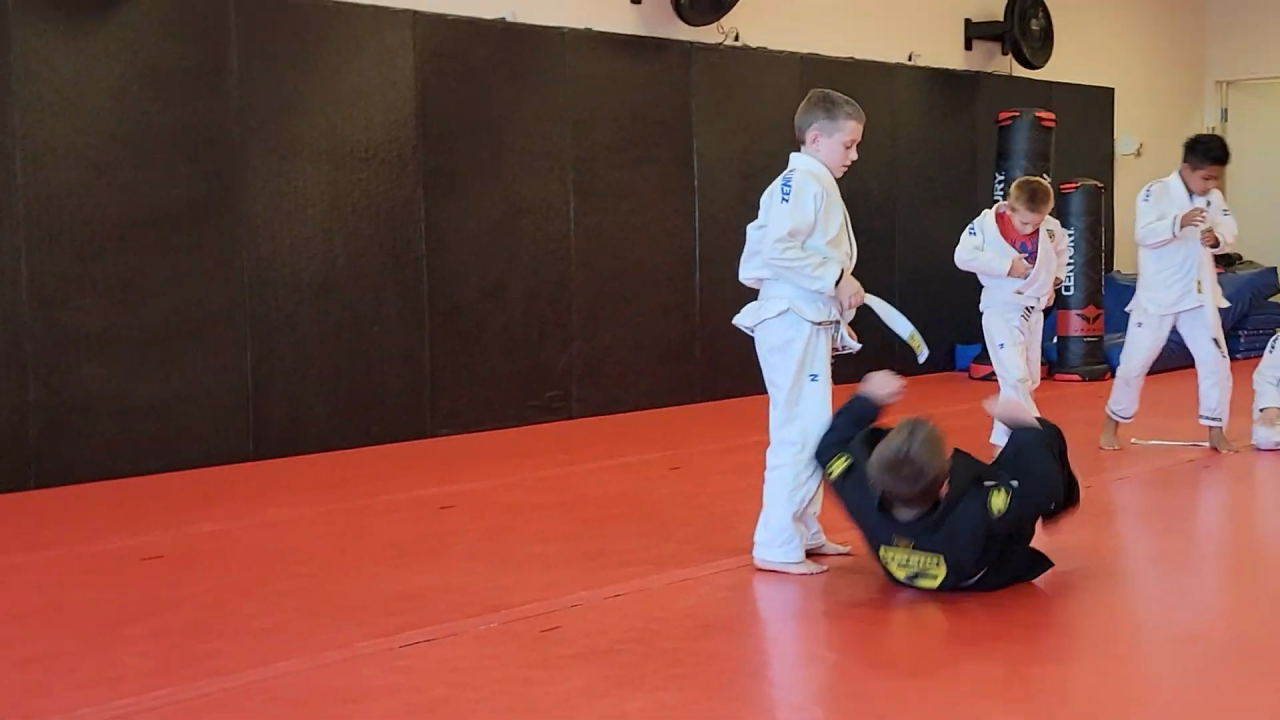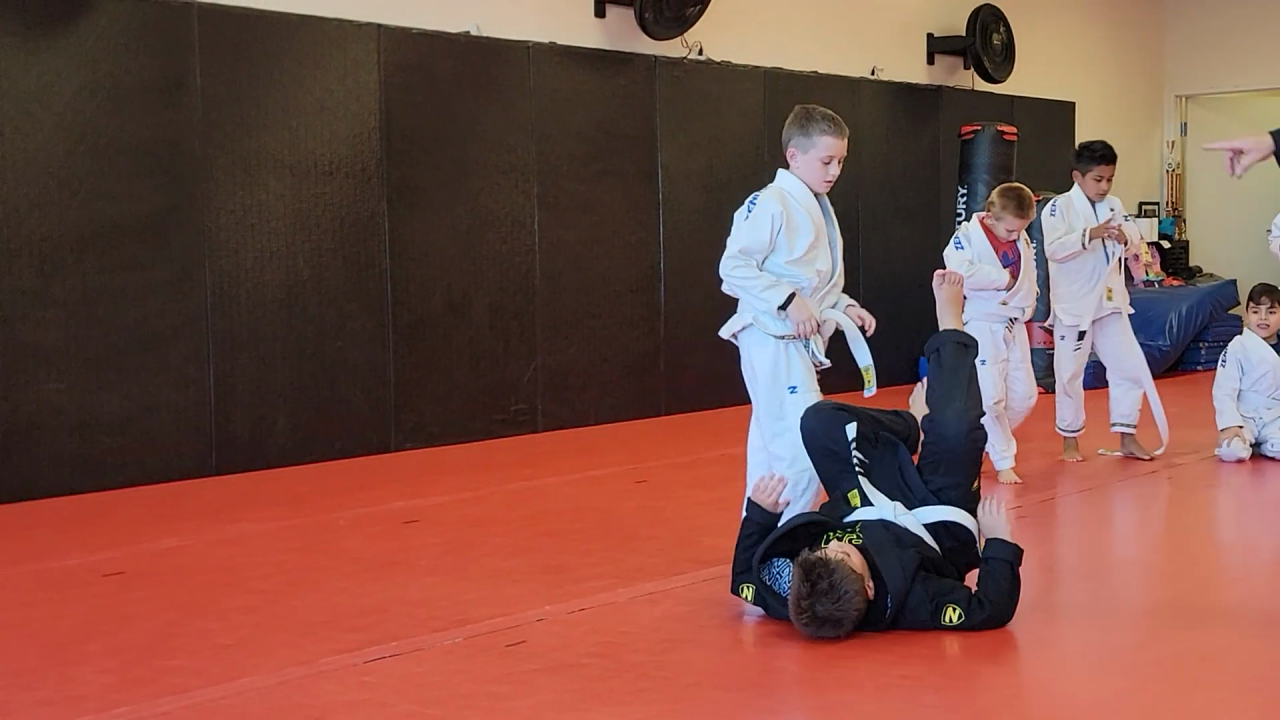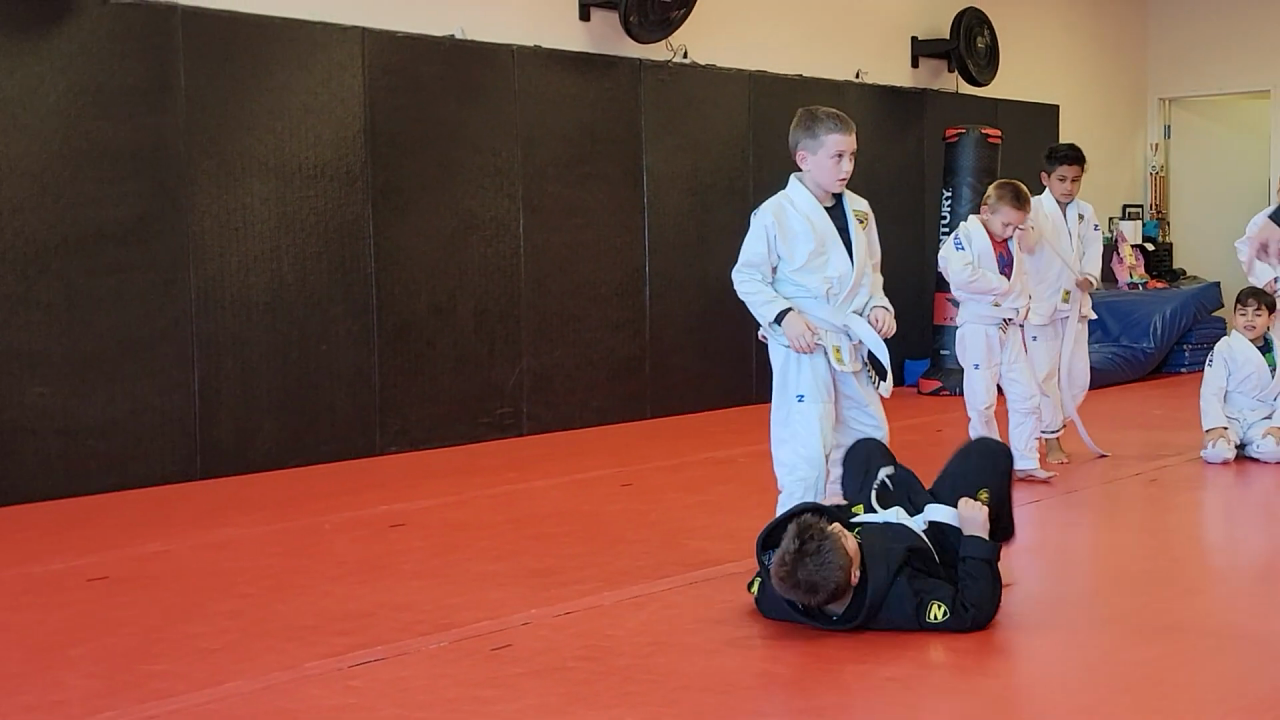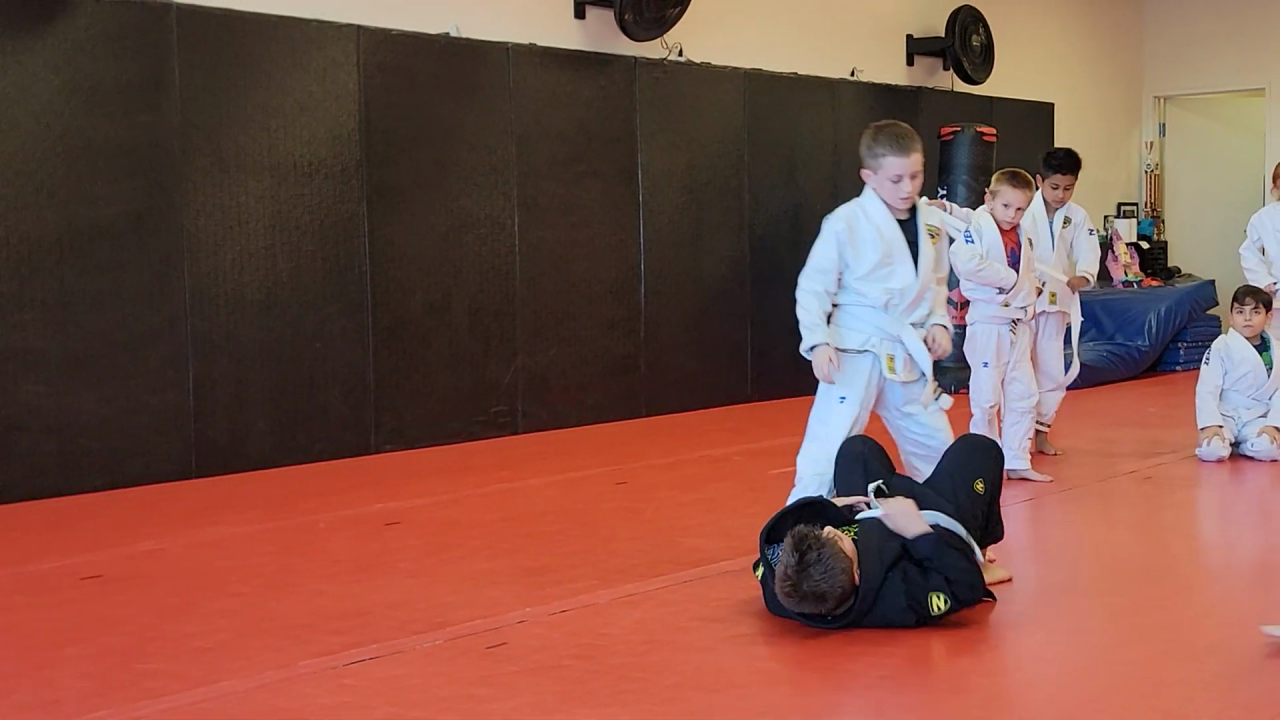
dt=0.4s
person 1, frame 1
left shoulder: (816, 185)
right shoulder: (802, 182)
right elbow: (777, 249)
left wrist: (837, 314)
right wrist: (838, 278)
left hip: (809, 325)
right hip: (793, 326)
left knee: (810, 434)
right knee: (802, 435)
left ankle: (803, 532)
right ankle: (777, 545)
person 1, frame 2
left shoulder: (820, 208)
right shoulder: (770, 203)
right elbow: (735, 267)
left wrist: (845, 305)
right wrist: (787, 302)
left hip: (798, 342)
right hip: (772, 339)
left knee: (775, 443)
right knee: (804, 441)
person 1, frame 3
left shoulder: (859, 210)
right shoulder: (776, 214)
right elbow: (747, 277)
left wrist: (880, 305)
right wrist: (784, 315)
left hip: (850, 344)
right hip: (802, 347)
left knee: (869, 437)
right knee: (807, 448)
person 1, frame 4
left shoulder: (930, 221)
right shoulder: (846, 223)
right elbow: (813, 286)
left wrist: (939, 322)
right wrist: (818, 341)
left hip: (907, 354)
right hip: (855, 352)
left knee: (936, 445)
right knee: (829, 447)
person 2, frame 1
left shoulder: (1214, 199)
right shoulder: (1154, 193)
left elbow: (1229, 235)
right elbow: (1144, 234)
left wrist: (1217, 238)
right wrist: (1179, 224)
left hip: (1199, 295)
right hip: (1156, 296)
left knee: (1216, 361)
right knee: (1136, 361)
left ankle: (1215, 429)
right ankle: (1113, 422)
person 2, frame 2
left shoulder: (1114, 205)
right shoulder: (1058, 206)
left elbow: (1134, 242)
right elbow: (1055, 249)
left wrist: (1125, 238)
right wrist: (1089, 235)
left hip: (1111, 301)
right hip: (1072, 304)
left knee: (1129, 366)
right knee: (1069, 372)
left ankle: (1126, 436)
right ankle: (1070, 439)
person 2, frame 3
left shoulder: (1086, 212)
right shoulder: (1031, 208)
left elbow: (1093, 250)
left wrist: (1089, 277)
left hip: (1075, 304)
right hip: (1040, 305)
left knee: (1077, 374)
right knee: (1045, 373)
left ankle: (1056, 431)
right ankle: (1051, 439)
person 2, frame 4
left shoulder: (1078, 215)
left elbow: (1089, 252)
left wrist: (1084, 276)
left hip: (1055, 301)
left knee: (1052, 370)
left ankle: (1040, 429)
person 3, frame 1
left shoulder: (1051, 228)
right shoulder: (987, 223)
left elbow: (1061, 250)
right elbow: (964, 256)
left wrist: (1054, 278)
right wrist: (1007, 264)
left hip: (1033, 313)
right hip: (1001, 312)
left knee: (1029, 380)
right knee: (1015, 379)
left ankle: (1003, 438)
person 3, frame 2
left shoulder: (1020, 238)
right shoulder: (969, 234)
left elbow: (1029, 266)
right elbow: (961, 271)
left wrist: (1030, 294)
right wrist: (1003, 277)
left hip: (1015, 325)
right hip: (983, 325)
left knee: (1025, 395)
right knee: (991, 398)
left ankle: (988, 439)
right ankle: (1003, 462)
person 3, frame 3
left shoulder: (1012, 241)
right shoulder: (966, 236)
right elbow: (959, 273)
left wrist: (1020, 304)
right wrist: (1000, 284)
left hip: (1010, 328)
right hip: (978, 327)
left knee: (1026, 397)
right knee: (982, 403)
left ankle: (1025, 461)
person 3, frame 4
left shoulder: (1021, 237)
right shoulder: (975, 229)
right elbow: (966, 265)
left wrist: (1027, 294)
right wrist: (1007, 276)
left hip: (1018, 325)
right hip: (987, 325)
left knee: (1024, 398)
right knee: (986, 399)
left ankle: (1018, 462)
person 4, frame 1
left shoulder: (867, 502)
right shoulder: (972, 524)
left elbow: (832, 449)
right elbow: (1047, 493)
left wrist: (868, 397)
right wrist: (1025, 424)
right knee: (1038, 440)
person 4, frame 2
left shoulder: (787, 600)
right shoulder: (909, 601)
left elbow: (744, 579)
right elbow: (994, 610)
left wrist: (760, 511)
right wrist: (1000, 542)
left hip: (867, 517)
right hip: (937, 532)
left knee: (820, 419)
right knee: (953, 429)
left ankle: (914, 425)
right ankle: (950, 332)
person 4, frame 3
left shoulder: (777, 599)
right shoulder: (898, 600)
right elbow: (975, 612)
left wrist: (819, 515)
right wrist: (978, 538)
left knee: (867, 450)
right knee: (988, 453)
person 4, frame 4
left shoulder: (781, 595)
right shoulder: (898, 596)
left elbow: (768, 555)
right elbow: (968, 588)
left wrist: (823, 509)
right wrist: (919, 532)
left knee: (857, 447)
right knee: (976, 448)
right ankle: (980, 563)
